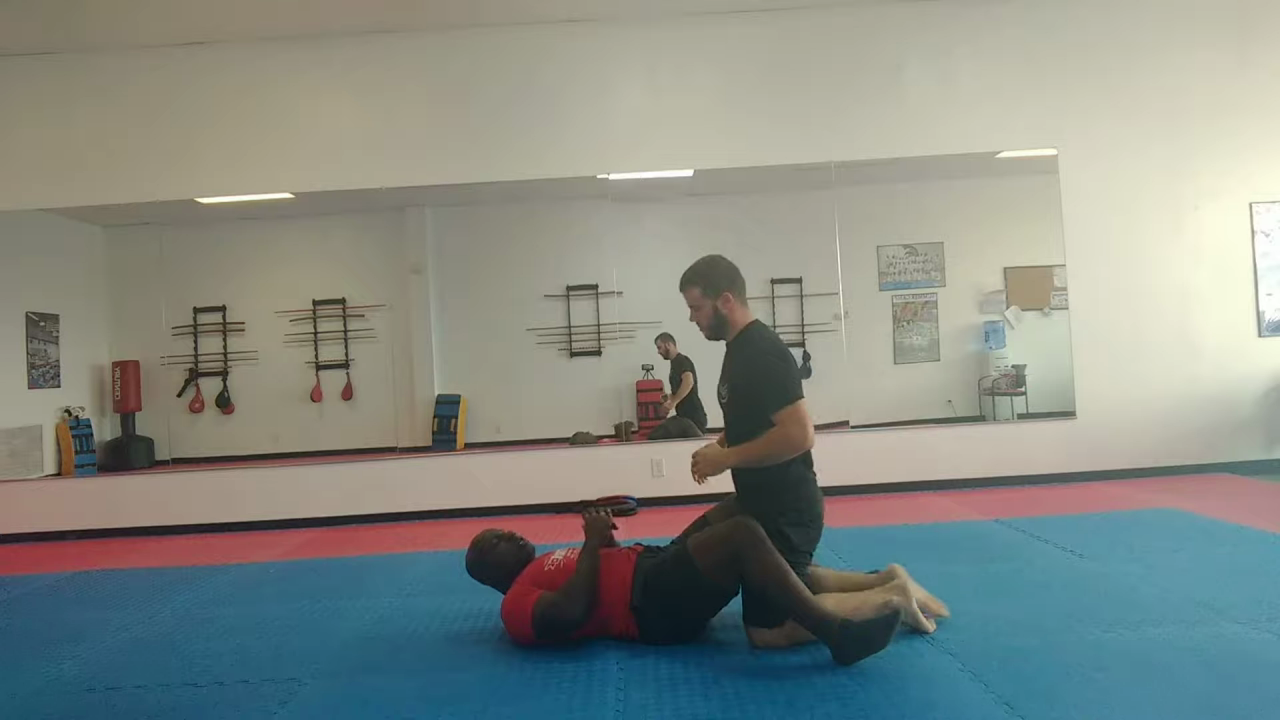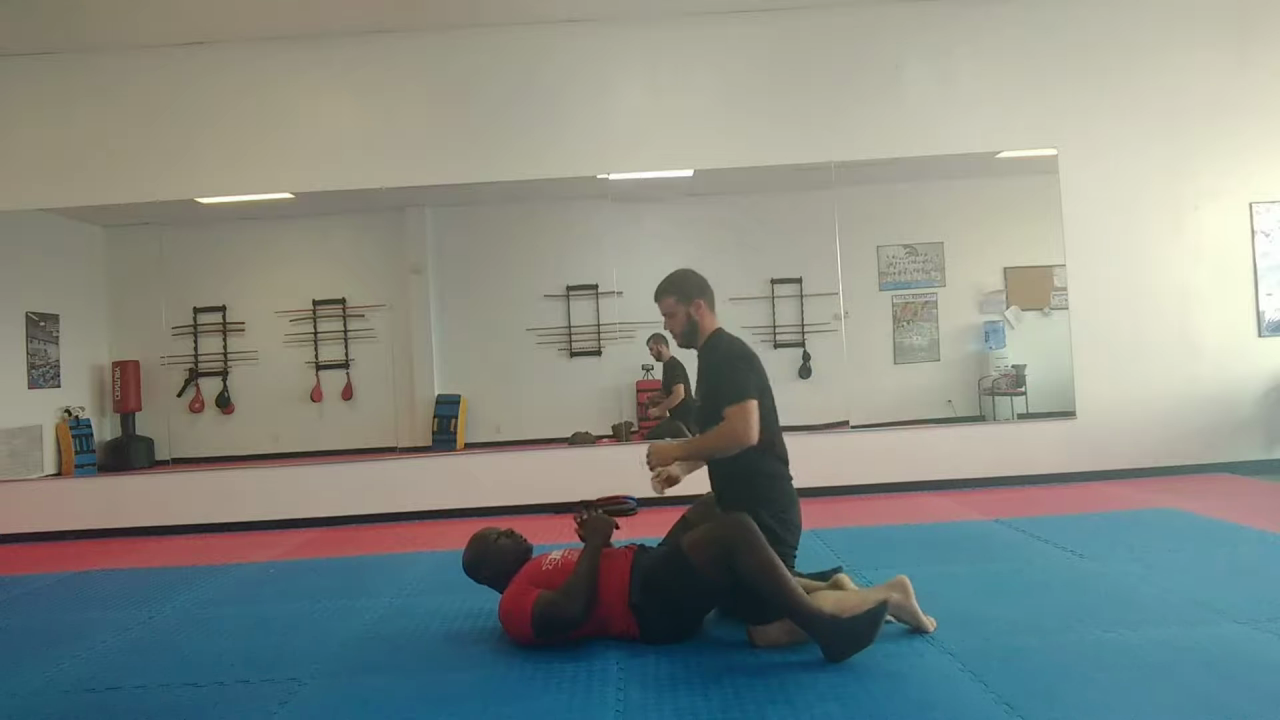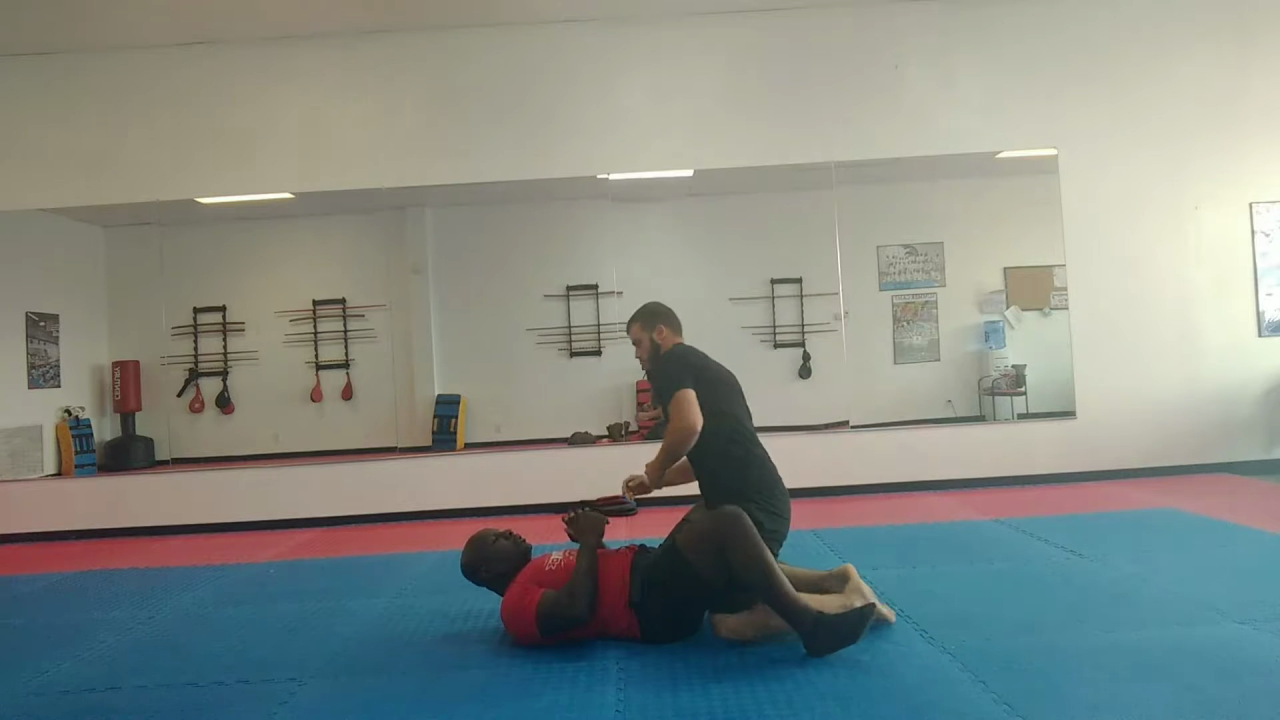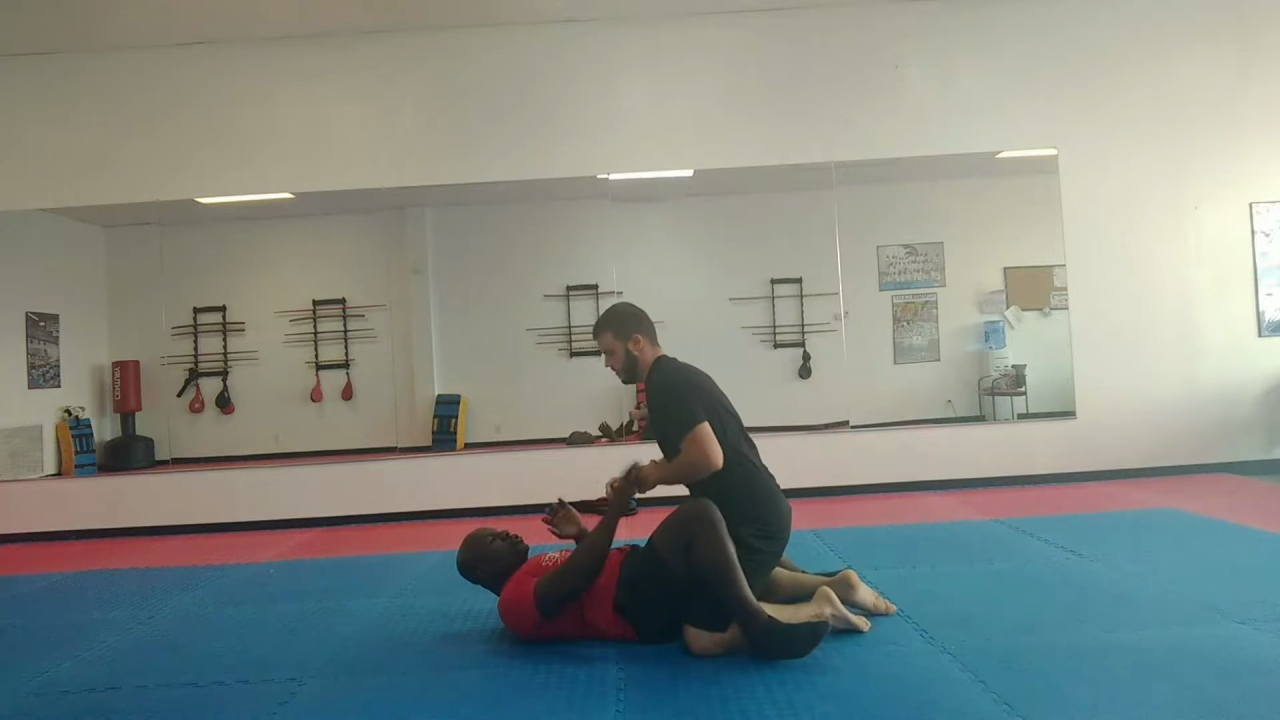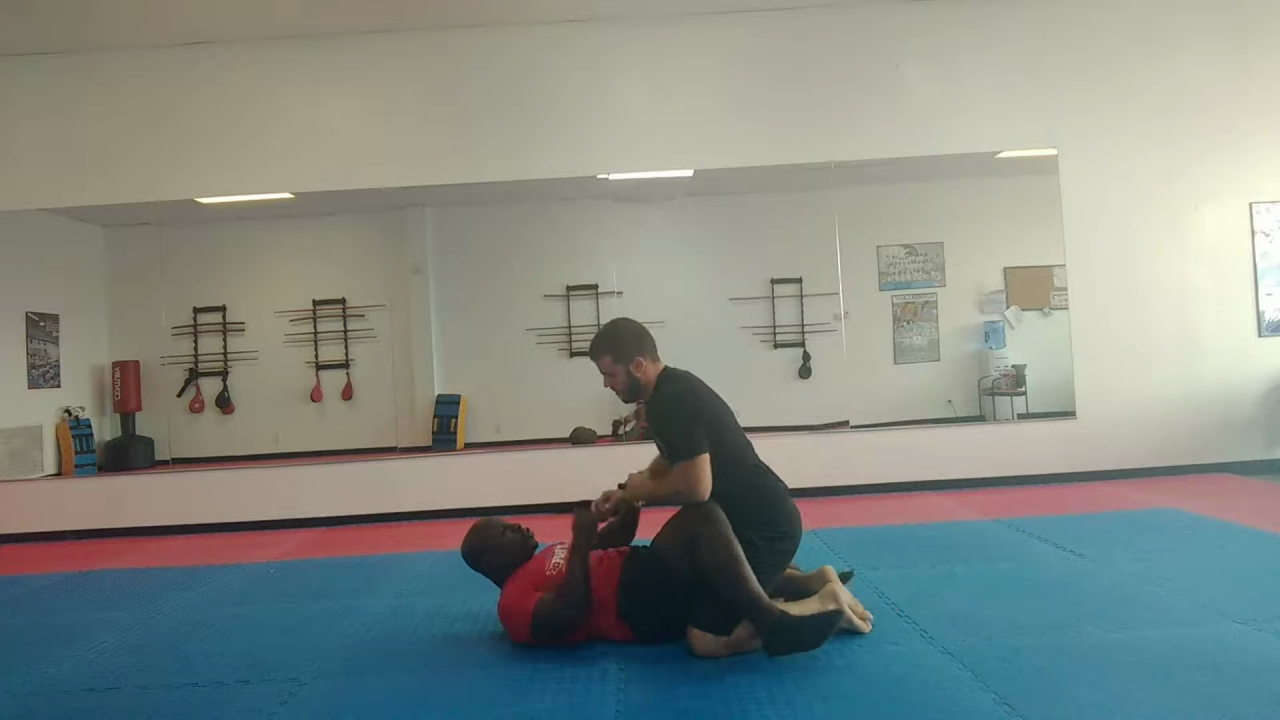
dt=0.3s
person 1, frame 1
left shoulder: (539, 566)
right shoulder: (517, 602)
right elbow: (571, 612)
left wrist: (604, 540)
right wrist: (593, 543)
right hip: (657, 604)
right knee: (741, 534)
right ankle: (834, 631)
person 1, frame 2
left shoulder: (537, 570)
right shoulder: (516, 604)
right elbow: (573, 610)
left wrist: (598, 540)
right wrist: (594, 543)
left hip: (651, 570)
right hip: (656, 605)
right knee: (733, 529)
right ankle: (824, 628)
person 1, frame 3
left shoulder: (531, 571)
right shoulder: (517, 603)
right elbow: (576, 609)
left wrist: (588, 540)
right wrist: (591, 543)
right hip: (655, 603)
right knee: (727, 523)
right ankle: (811, 623)
person 1, frame 4
left shoulder: (535, 569)
right shoulder: (516, 600)
right elbow: (579, 577)
left wrist: (579, 535)
right wrist: (613, 511)
left hip: (645, 580)
right hip: (643, 602)
right knee: (698, 514)
left ankle: (819, 604)
right ankle: (760, 627)
person 1, frame 5
left shoulder: (543, 558)
right shoulder: (515, 602)
left elbow: (616, 539)
right elbow: (570, 613)
left wrist: (631, 506)
right wrist: (580, 542)
left hip: (648, 580)
right hip: (643, 605)
right knee: (702, 516)
left ankle: (819, 593)
right ankle: (772, 621)
person 2, frame 1
left shoulder: (761, 352)
right shoulder: (740, 348)
left elbow: (798, 435)
left wrist: (724, 459)
right wrist: (720, 447)
left hip: (785, 508)
right hip: (762, 499)
left knee: (767, 632)
person 2, frame 2
left shoulder: (727, 356)
right shoulder: (713, 354)
left elbow: (743, 432)
left wrist: (676, 454)
right wrist: (681, 467)
left hip: (763, 511)
right hip: (737, 500)
left knee: (769, 629)
person 2, frame 3
left shoulder: (670, 362)
right shoulder: (700, 367)
left elbow: (689, 424)
left wrist: (658, 467)
right wrist: (654, 481)
left hip: (752, 502)
right hip: (746, 496)
left knee: (733, 622)
right ankle: (829, 583)
person 2, frame 4
left shoulder: (667, 384)
right shoulder: (677, 376)
left elbow: (709, 459)
left wrist: (657, 476)
right wrist: (645, 479)
left hip: (753, 520)
right hip: (756, 508)
left knee: (705, 636)
right ankle: (825, 587)
person 2, frame 5
left shoulder: (674, 399)
right shoulder: (672, 388)
left elbow: (695, 487)
right elbow: (673, 461)
left wrist: (640, 491)
right wrist: (625, 493)
left hip: (764, 525)
right hip: (759, 516)
left knee: (707, 639)
